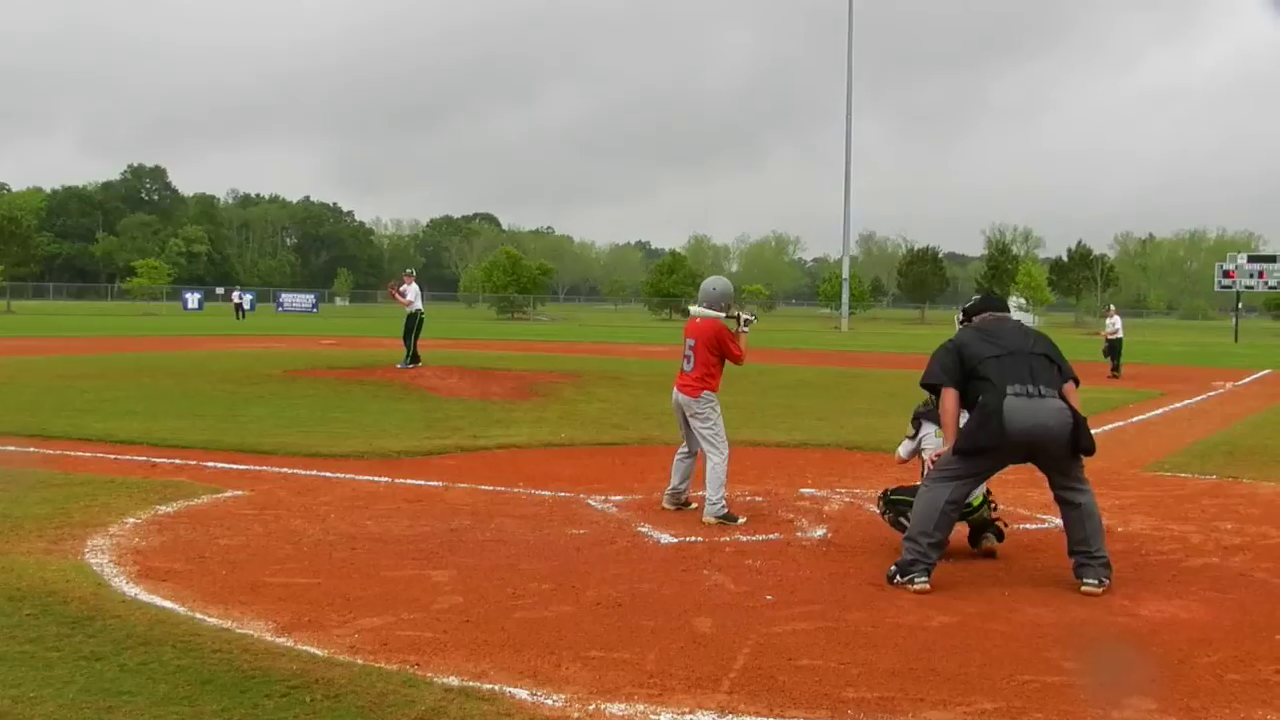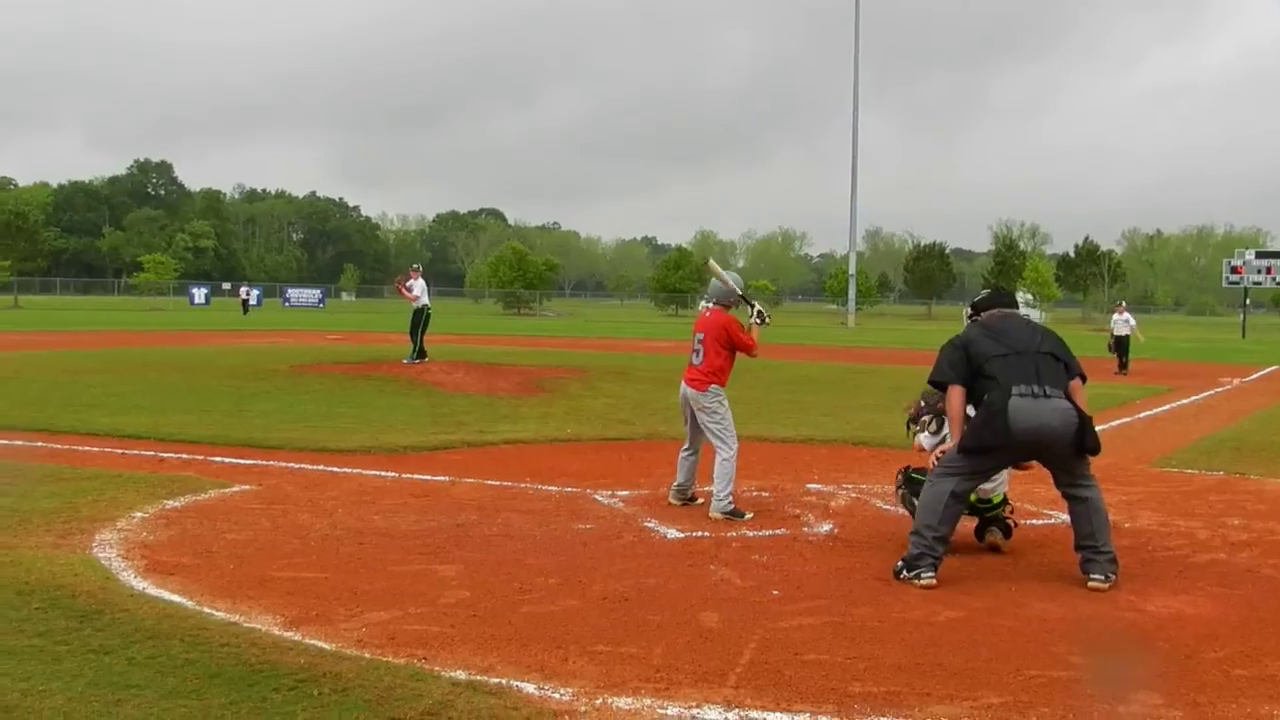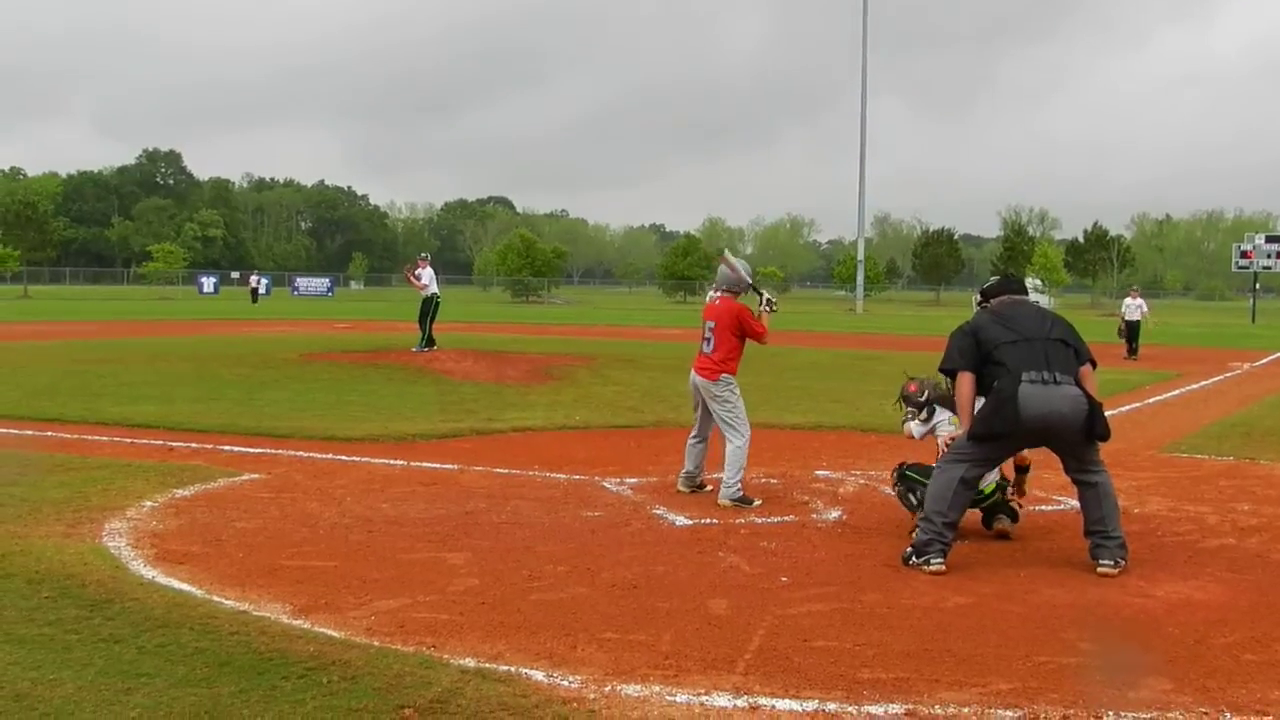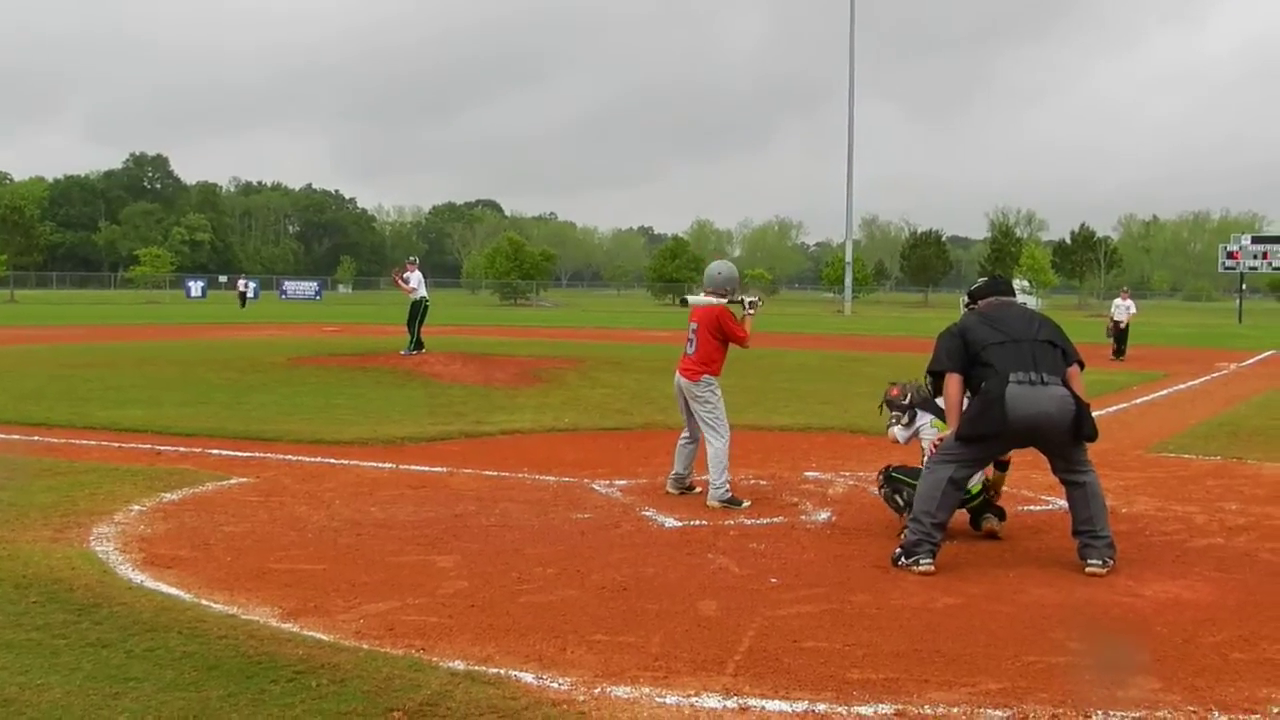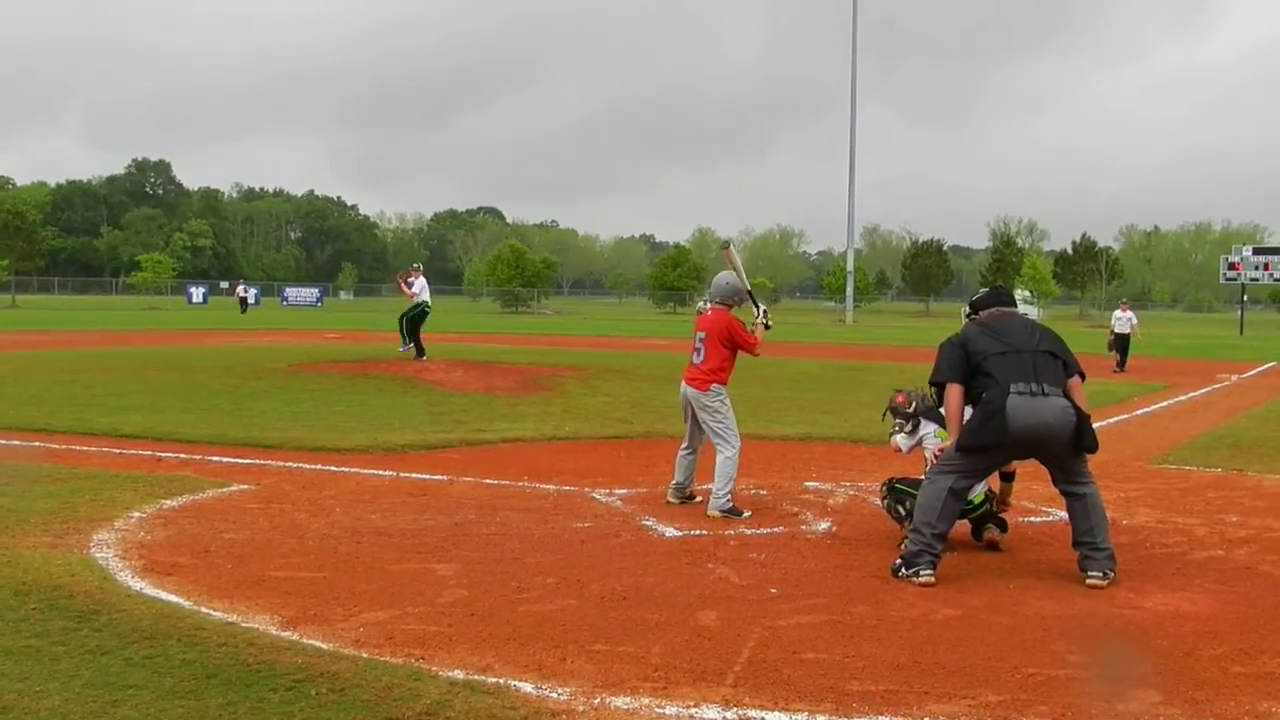
dt=0.4s
person 1, frame 1
left shoulder: (960, 341)
right shoulder: (1038, 337)
left elbow: (949, 393)
right elbow: (1069, 386)
left wrist: (950, 446)
right wrist: (1075, 434)
left hip: (1003, 413)
right hip: (1055, 413)
left knee: (941, 482)
right knee: (1075, 489)
left ankle: (913, 569)
right ankle: (1094, 571)
person 1, frame 2
left shoulder: (968, 337)
right shoulder: (1046, 334)
left elbow: (956, 390)
right elbow: (1075, 384)
left wrist: (956, 442)
right wrist: (1081, 432)
left hip: (1007, 412)
right hip: (1059, 413)
left knee: (946, 477)
right knee: (1082, 485)
left ankle: (920, 565)
right ankle: (1100, 568)
person 1, frame 3
left shoulder: (977, 324)
right shoulder: (1056, 320)
left elbow: (966, 376)
right elbow: (1086, 370)
left wrist: (965, 429)
right wrist: (1092, 419)
left hip: (1017, 399)
right hip: (1070, 400)
left knee: (955, 464)
right knee: (1092, 472)
left ankle: (929, 550)
right ankle: (1110, 553)
person 1, frame 4
left shoulder: (965, 325)
right shoulder: (1043, 321)
left elbow: (952, 378)
right elbow: (1073, 371)
left wrist: (953, 430)
right wrist: (1080, 420)
left hip: (1004, 399)
right hip: (1056, 400)
left knee: (944, 466)
right knee: (1079, 472)
left ankle: (918, 551)
right ankle: (1098, 553)
person 1, frame 5
left shoulder: (966, 336)
right shoulder: (1044, 332)
left elbow: (953, 388)
right elbow: (1074, 382)
left wrist: (954, 440)
right wrist: (1082, 431)
left hip: (1005, 410)
right hip: (1057, 411)
left knee: (944, 476)
right knee: (1079, 484)
left ankle: (918, 562)
right ankle: (1099, 565)
person 2, frame 1
left shoulder: (692, 322)
right shoulder: (718, 327)
right elbow: (739, 358)
left wrist: (736, 327)
right wrist: (743, 329)
left hip: (681, 392)
right hip: (700, 397)
left knee: (690, 447)
right knee: (717, 452)
left ankle: (674, 496)
right ankle: (715, 509)
person 2, frame 2
left shoulder: (702, 317)
right shoulder: (727, 321)
right elbow: (752, 350)
left wrist: (751, 322)
right wrist: (754, 322)
left hip: (688, 386)
right hip: (708, 391)
left knee: (692, 443)
right knee: (727, 447)
left ankle: (681, 492)
right ankle: (722, 505)
person 2, frame 3
left shoulder: (710, 306)
right shoulder: (738, 309)
right elbow: (763, 337)
left wrist: (759, 311)
right wrist: (765, 309)
left hip: (698, 374)
right hip: (718, 380)
left knee: (701, 430)
right knee: (739, 435)
left ankle: (689, 479)
right ankle: (731, 492)
person 2, frame 4
left shoulder: (698, 307)
right shoulder: (720, 311)
right elbow: (744, 341)
left wrist: (743, 312)
right wrist: (749, 313)
left hip: (683, 376)
right hip: (702, 381)
left knee: (692, 432)
right knee: (718, 436)
left ankle: (678, 481)
right ankle: (719, 493)
person 2, frame 5
left shoulder: (702, 317)
right shoulder: (729, 321)
right elbow: (755, 349)
left wrist: (755, 326)
right wrist: (760, 321)
left hip: (688, 385)
right hip: (709, 390)
left knee: (692, 442)
right knee: (729, 446)
left ankle: (679, 490)
right ankle: (720, 503)
